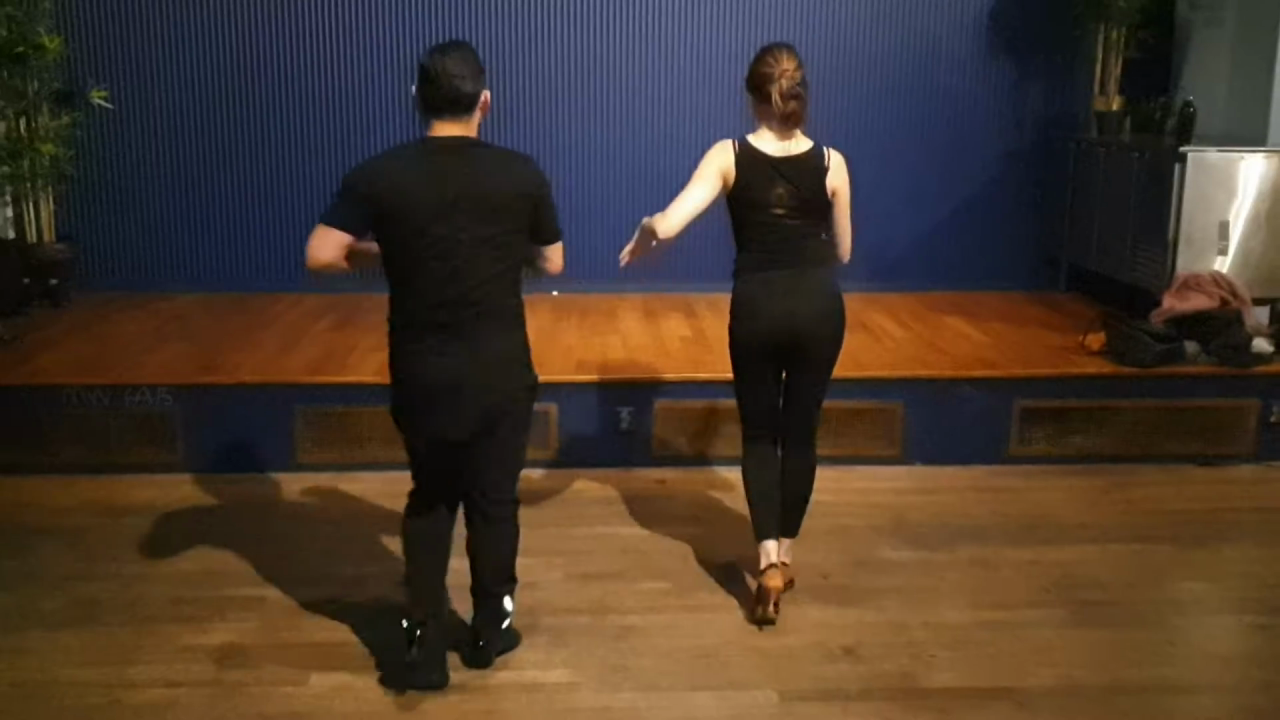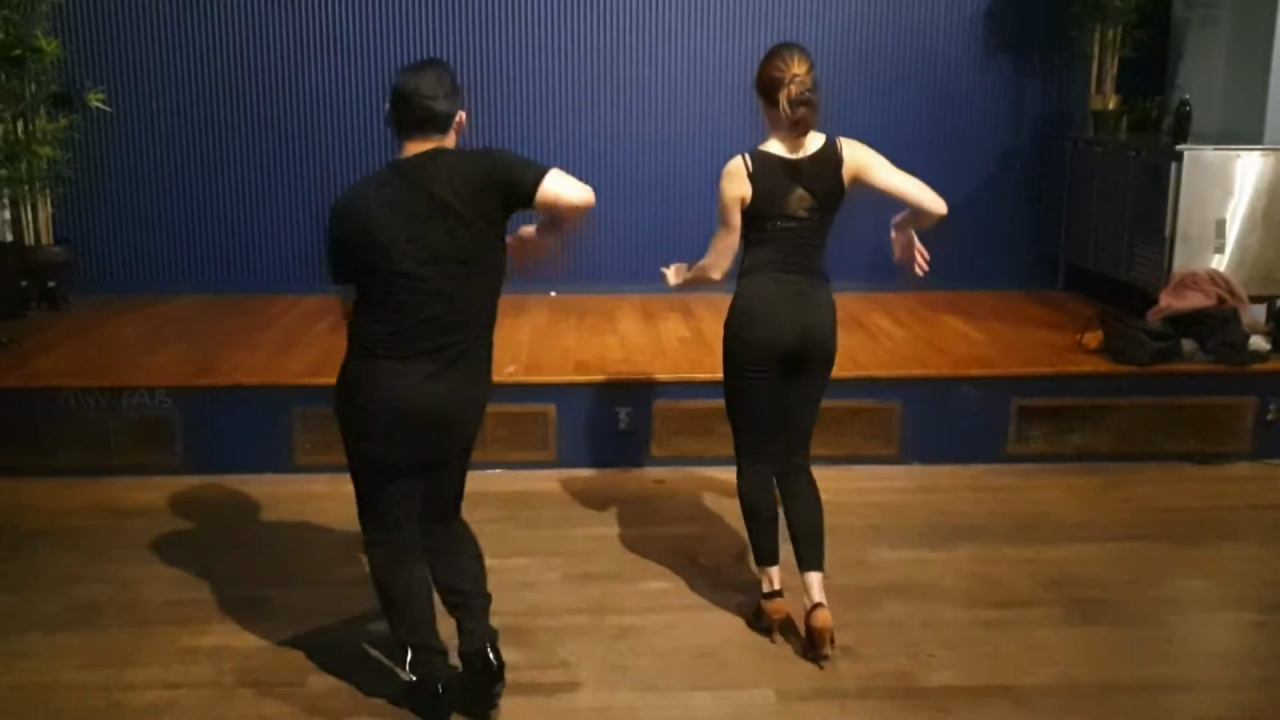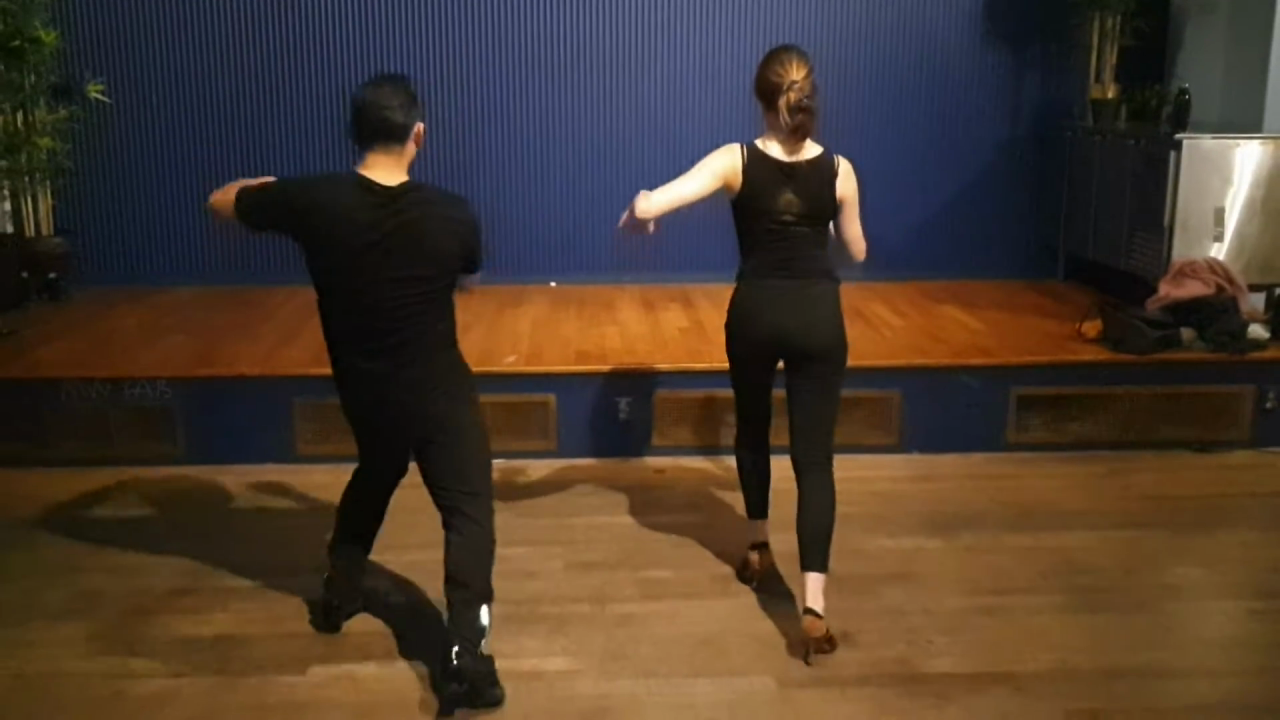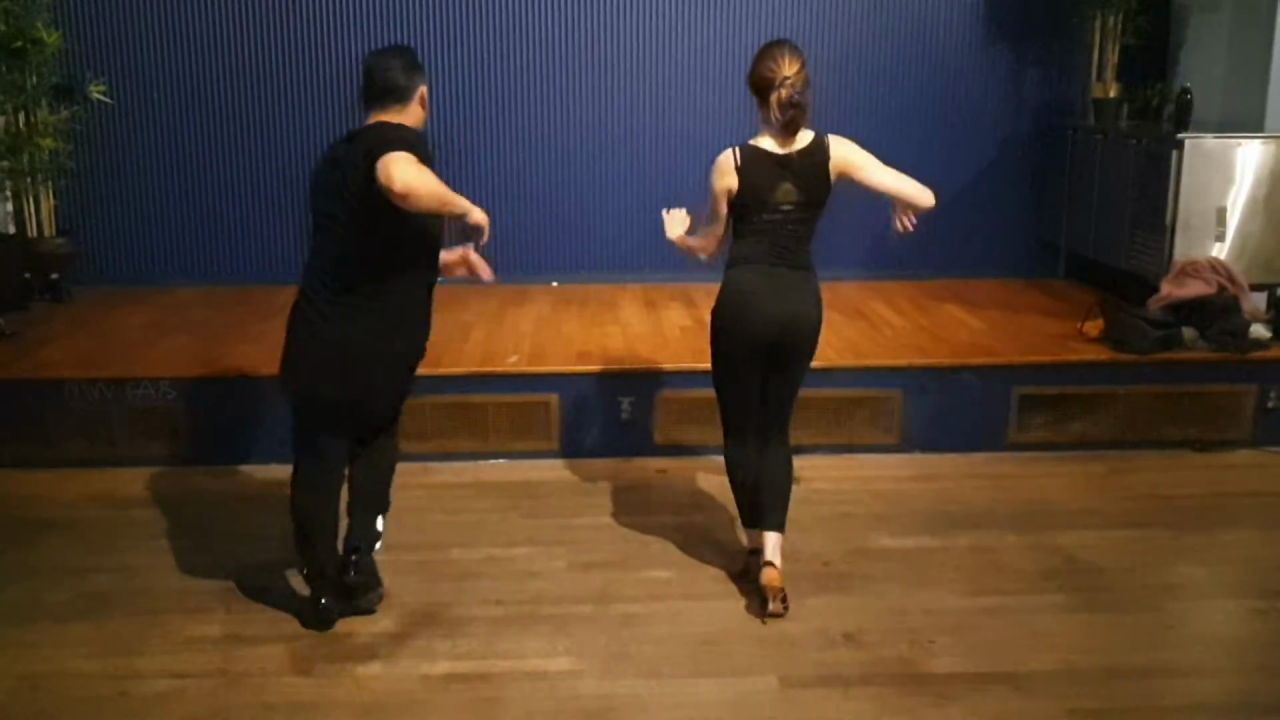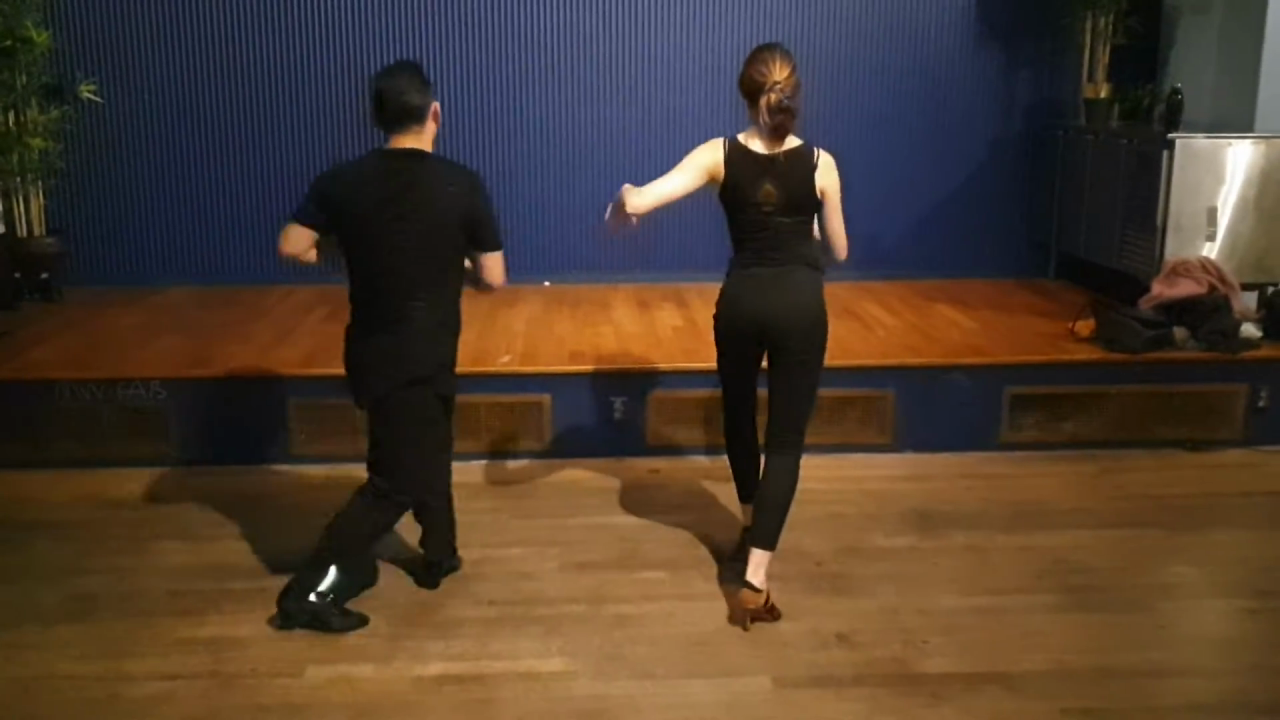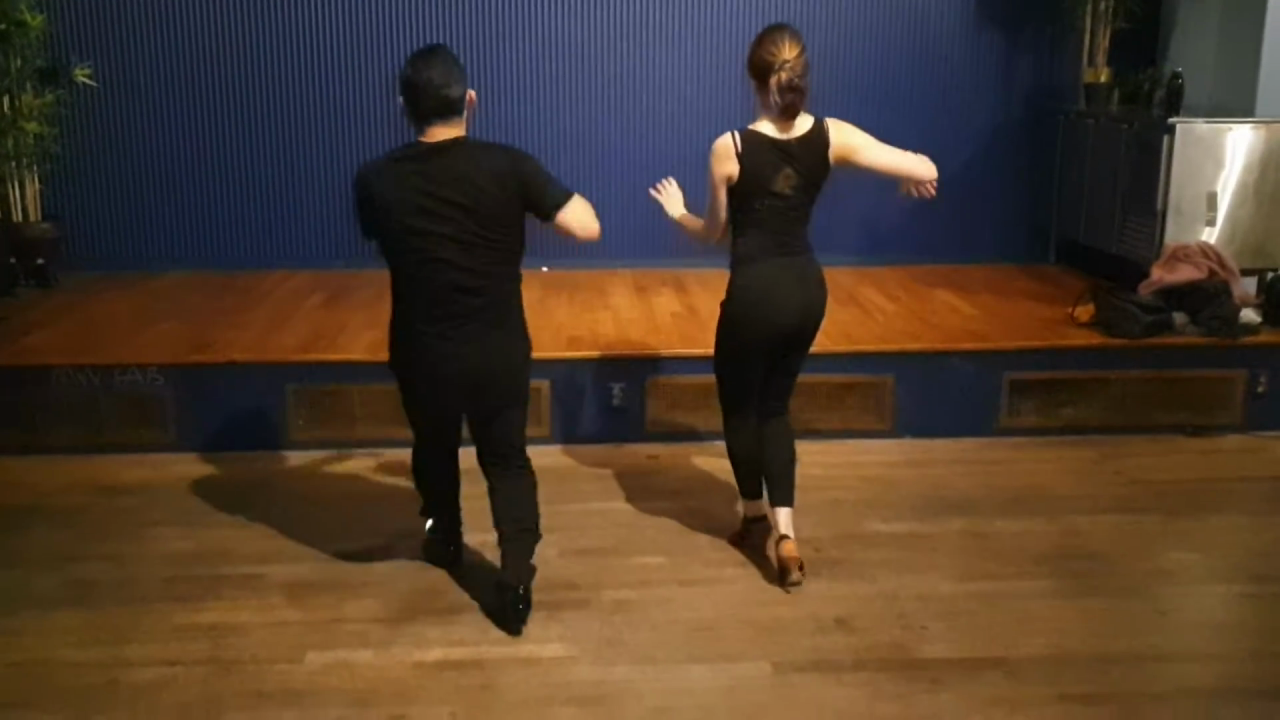
dt=0.4s
person 1, frame 1
left shoulder: (380, 175)
right shoulder: (520, 174)
left elbow: (320, 257)
right elbow: (552, 261)
left hip: (421, 375)
right hip: (498, 371)
left knee: (430, 501)
right knee: (492, 505)
left ankle: (424, 640)
right ankle: (490, 629)
person 1, frame 2
left shoulder: (357, 203)
right shoulder: (486, 171)
right elbow: (578, 198)
right wrist: (541, 238)
left hip: (376, 398)
right hip: (457, 397)
left knee: (392, 535)
right knee: (444, 523)
right ankle: (480, 651)
person 1, frame 3
left shoulder: (309, 197)
right shoulder: (448, 213)
left elbow: (221, 202)
left wrist: (275, 185)
left hip: (364, 393)
right hip: (437, 394)
left knee: (375, 473)
right knee: (469, 516)
left ankle: (339, 594)
right ankle: (465, 656)
person 1, frame 4
left shoulder: (335, 157)
right shoulder: (398, 142)
right elbow: (400, 180)
left wrist: (442, 260)
right wrist: (466, 209)
left hip: (315, 342)
right hip: (380, 347)
left knee: (315, 467)
right knee: (372, 446)
left ankle: (325, 593)
right ankle: (360, 561)
person 1, frame 5
left shoulder: (341, 179)
right shoulder: (460, 184)
left elbow: (291, 247)
right elbow: (493, 277)
left hip: (368, 353)
right hip: (415, 361)
left knee: (427, 449)
right knee: (394, 482)
left ankle: (439, 550)
right ankle: (313, 592)
person 1, frame 6
left shoulder: (376, 180)
right shoulder: (509, 165)
right elbow: (586, 228)
right wrist: (537, 214)
left hip: (420, 357)
right hip: (500, 354)
left knee: (433, 441)
right knee: (508, 462)
left ankle: (442, 534)
right ankle: (517, 588)
person 2, frame 1
left shoulder: (726, 156)
right shoulder: (830, 163)
left elbow: (664, 227)
right elbow: (841, 252)
left wrist: (639, 244)
left hip: (756, 308)
right hip: (819, 306)
left knee: (758, 434)
right knee: (799, 433)
left ankle: (768, 562)
right ankle: (782, 555)
person 2, frame 2
left shoulder: (743, 170)
right shoulder: (847, 156)
left elbow: (716, 268)
right elbow: (938, 206)
left wrist: (680, 276)
right wrist: (905, 227)
left hip: (756, 315)
right hip: (817, 318)
left knee: (753, 457)
right knee: (792, 457)
left ankle: (772, 592)
right ankle: (817, 598)
person 2, frame 3
left shoulder: (733, 161)
right shoulder: (837, 171)
left elbow: (649, 209)
right elbow: (856, 253)
left wrist: (638, 205)
left hip: (754, 315)
right hip: (819, 317)
left knee: (752, 428)
right knee: (815, 459)
left ankle: (756, 545)
right ankle: (814, 606)
person 2, frame 4
left shoulder: (733, 163)
right shoulder: (836, 154)
left elbow: (706, 249)
right elbow: (922, 198)
left wrist: (676, 227)
right wrist: (904, 204)
left hip: (741, 303)
right hip: (801, 304)
left knee: (740, 432)
right knee: (775, 428)
left ankle: (755, 549)
right ankle: (772, 560)
person 2, frame 5
left shoulder: (717, 156)
right shoulder: (819, 164)
left elbow: (636, 205)
right elbow: (836, 252)
left wrist: (623, 198)
left hip: (739, 301)
right hip: (800, 305)
left knee: (737, 413)
right knee: (787, 443)
left ankle: (747, 524)
right ankle: (755, 582)
person 2, frame 6
left shoulder: (730, 148)
right shoulder: (832, 137)
left elbow: (716, 229)
right elbow: (924, 176)
left wrist: (676, 206)
right wrist: (908, 159)
left hip: (753, 294)
right hip: (808, 289)
left knee: (738, 408)
right knee: (773, 405)
left ankle: (753, 520)
right ankle: (785, 532)
